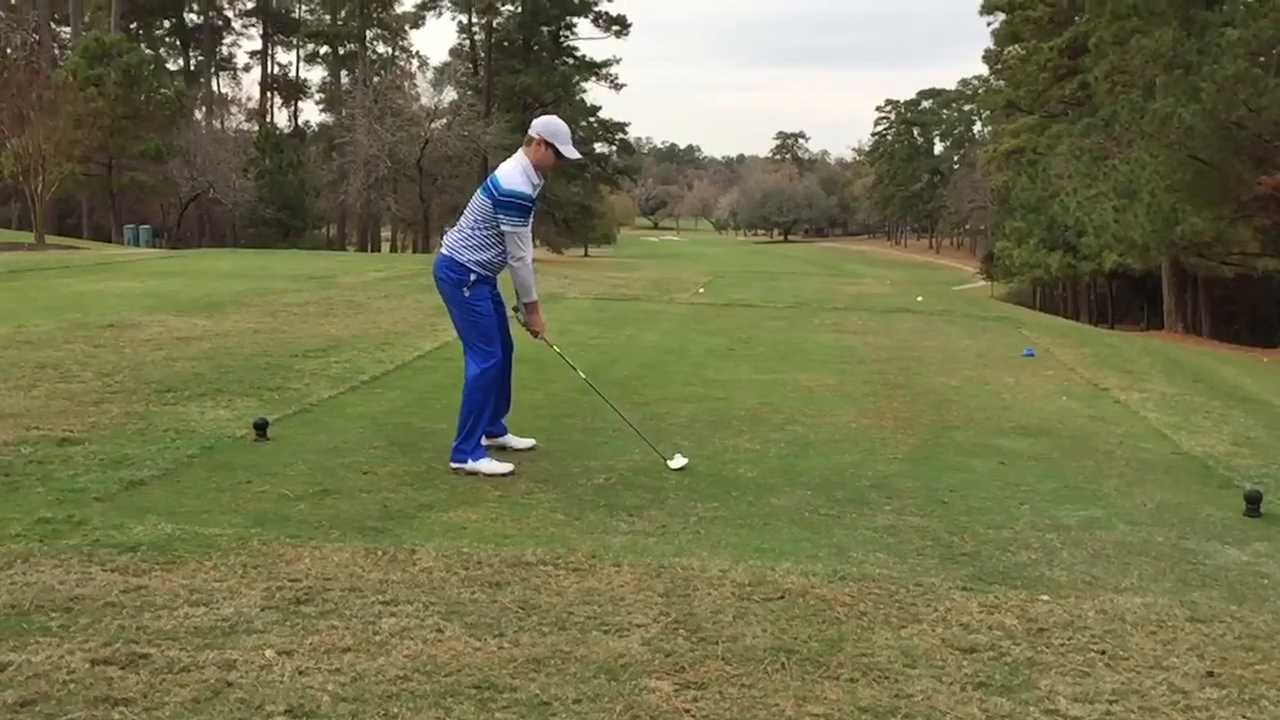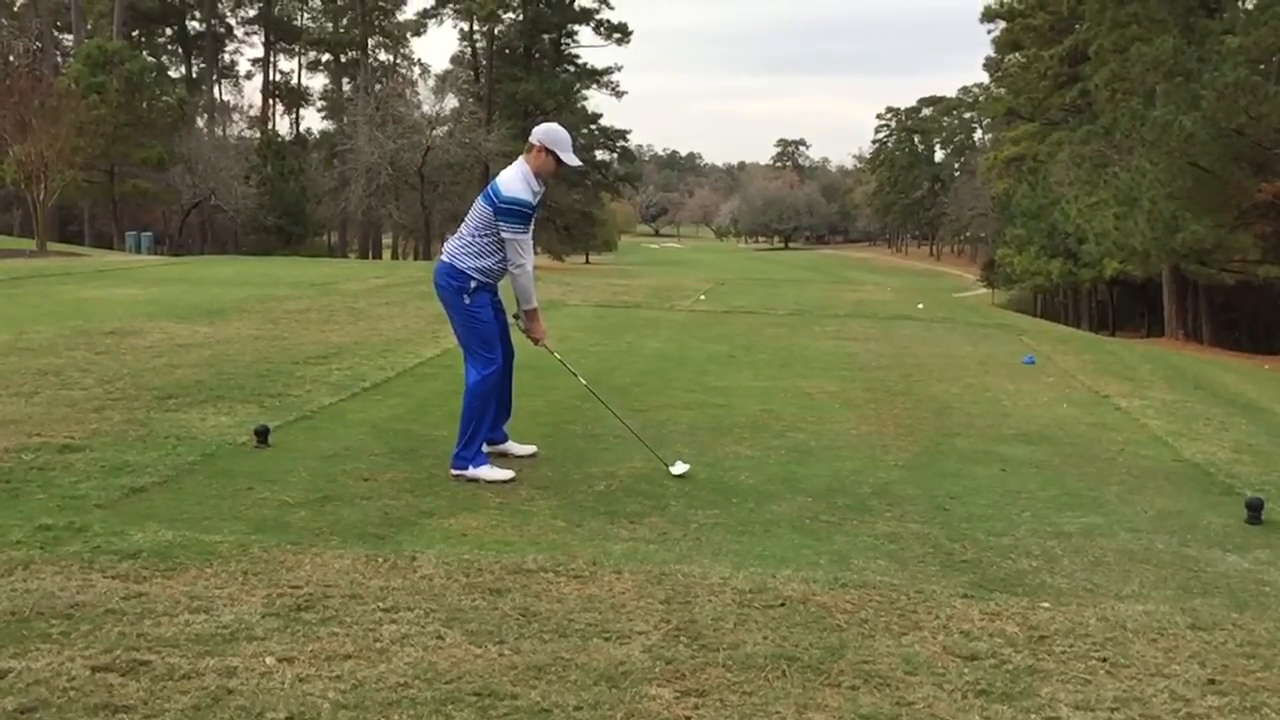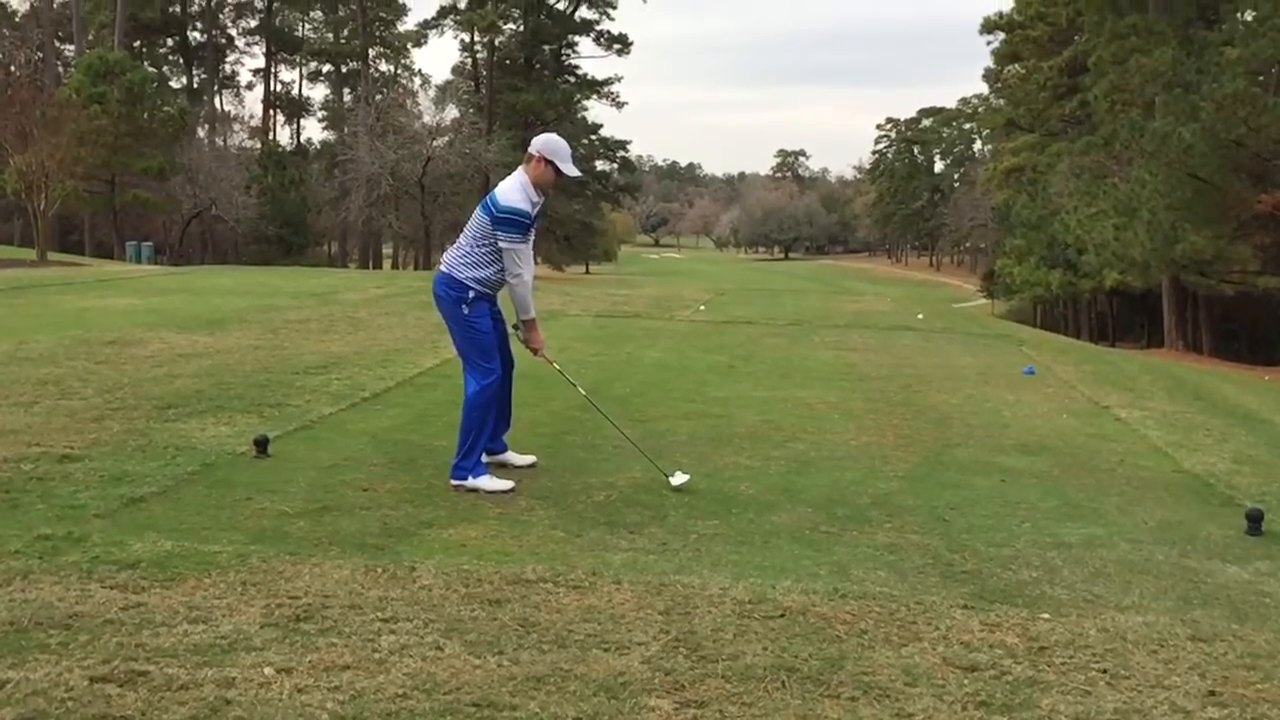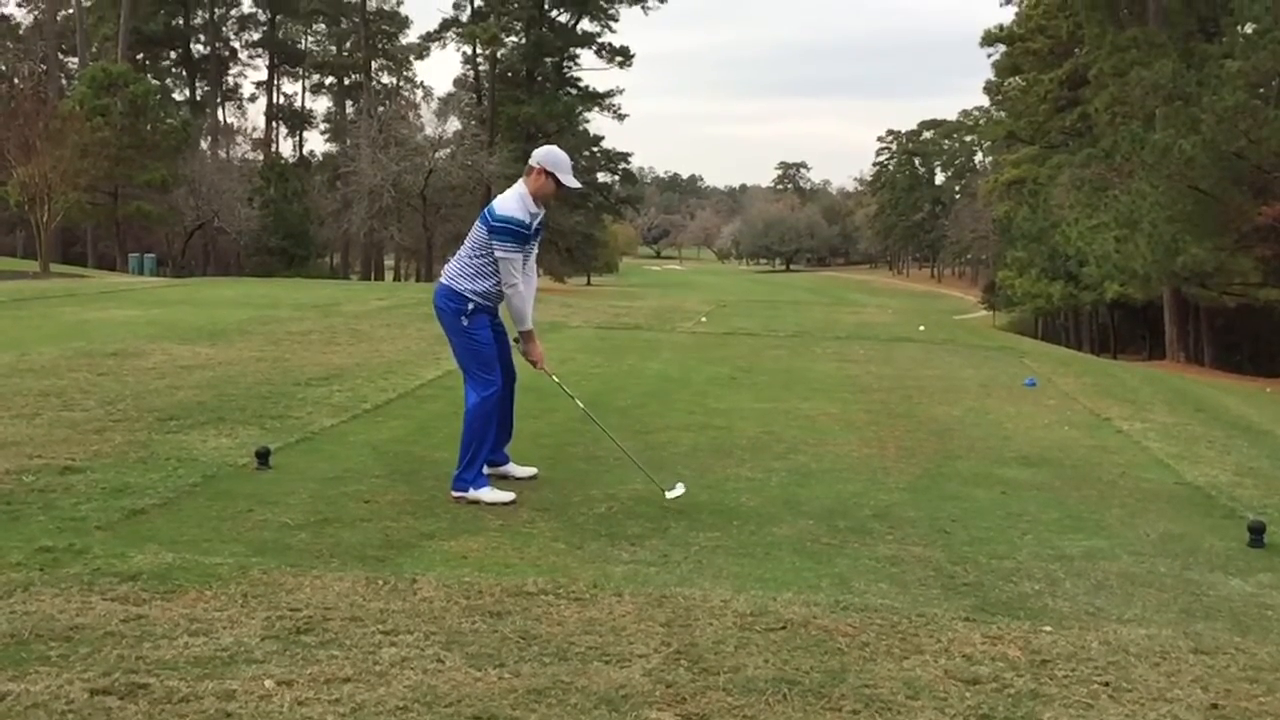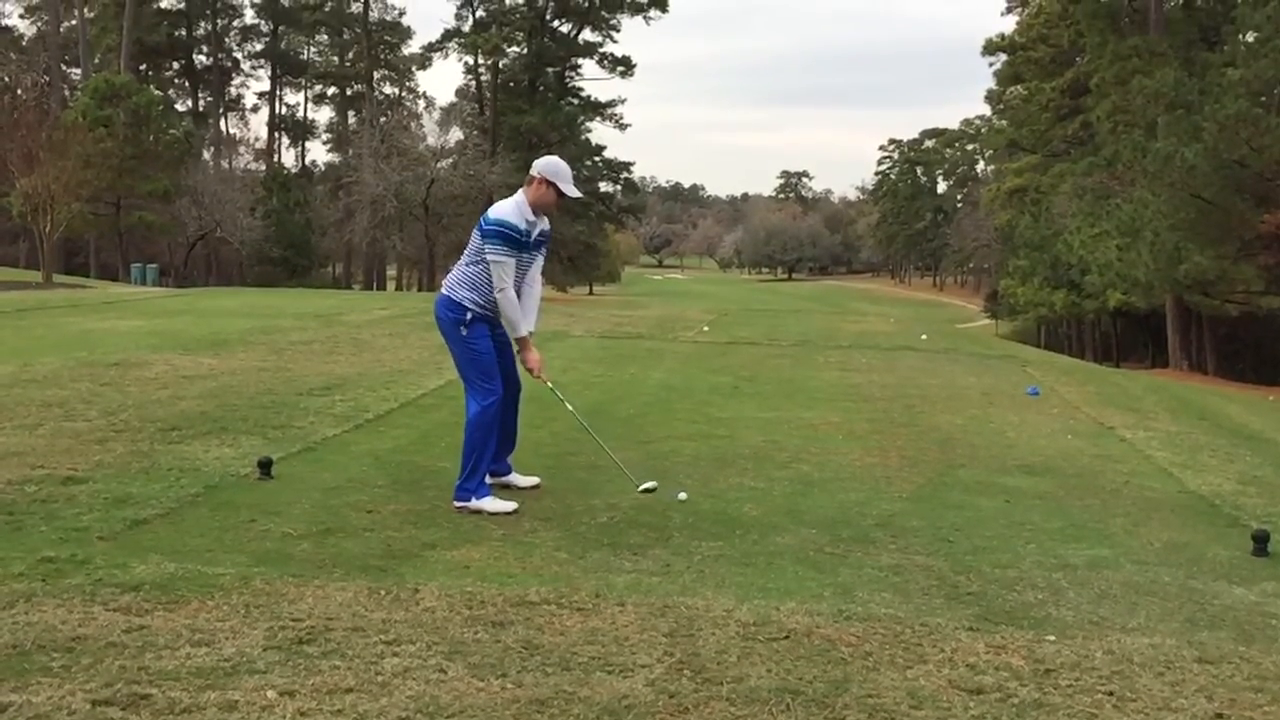
dt=1s
person 1, frame 1
left shoulder: (523, 175)
right shoulder: (515, 186)
left elbow: (520, 250)
right elbow: (519, 255)
left wrist: (526, 302)
right wrist: (532, 308)
left hip: (476, 272)
right hip: (460, 273)
left knee: (502, 350)
right knee: (485, 358)
left ankle: (493, 429)
right ankle: (466, 453)
person 1, frame 2
left shoulder: (524, 183)
right shoulder: (515, 193)
left elbow: (521, 257)
right elbow: (519, 263)
left wrist: (526, 309)
right wrist: (533, 315)
left hip: (477, 279)
right hip: (461, 279)
left knee: (503, 357)
right knee: (486, 365)
left ankle: (494, 436)
right ankle: (467, 460)
person 1, frame 3
left shoulder: (528, 196)
right shoulder: (512, 203)
left elbow: (524, 263)
right elbow: (516, 273)
left wrist: (526, 319)
right wrist: (531, 325)
left hip: (477, 290)
right hip: (460, 289)
left knee: (503, 366)
right knee: (485, 375)
left ankle: (493, 446)
right ankle: (466, 470)
person 1, frame 4
left shoulder: (534, 212)
right shoulder: (509, 214)
left elbow: (528, 273)
right elbow: (512, 284)
left wrist: (526, 331)
right wrist: (529, 337)
left hip: (481, 303)
right hip: (459, 301)
left knee: (505, 379)
right knee: (485, 386)
left ankle: (494, 458)
right ankle: (468, 482)
person 1, frame 5
left shoulder: (541, 227)
right shoulder: (503, 220)
left elbow: (531, 283)
right elbow: (504, 289)
left wrist: (527, 338)
right wrist: (525, 345)
left hip: (486, 314)
right hip: (460, 310)
left knee: (509, 388)
right knee: (486, 395)
left ankle: (497, 467)
right ankle: (470, 492)
